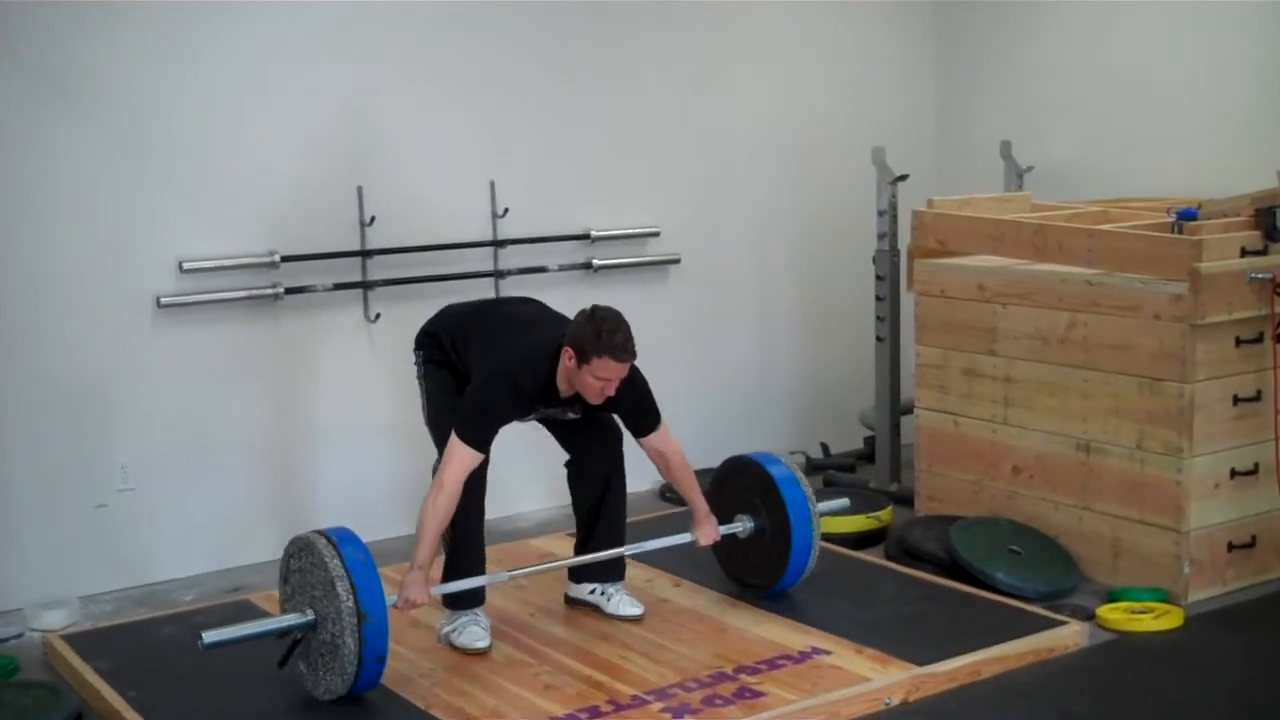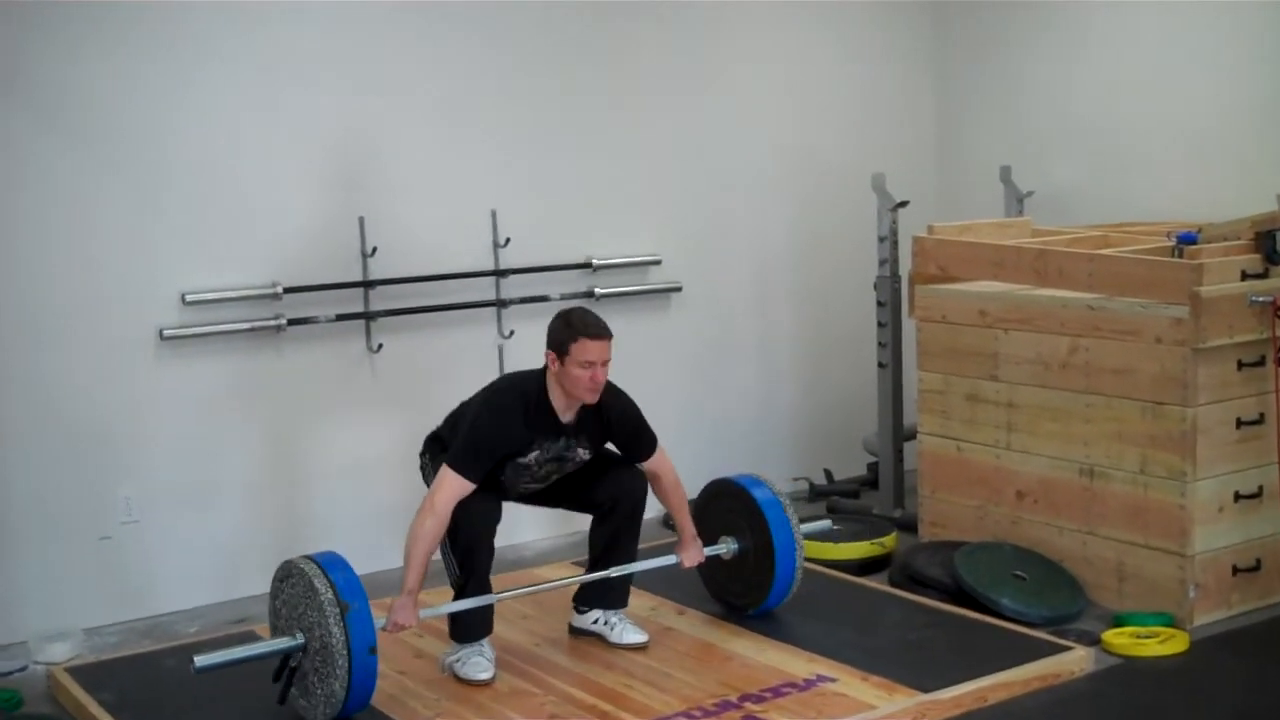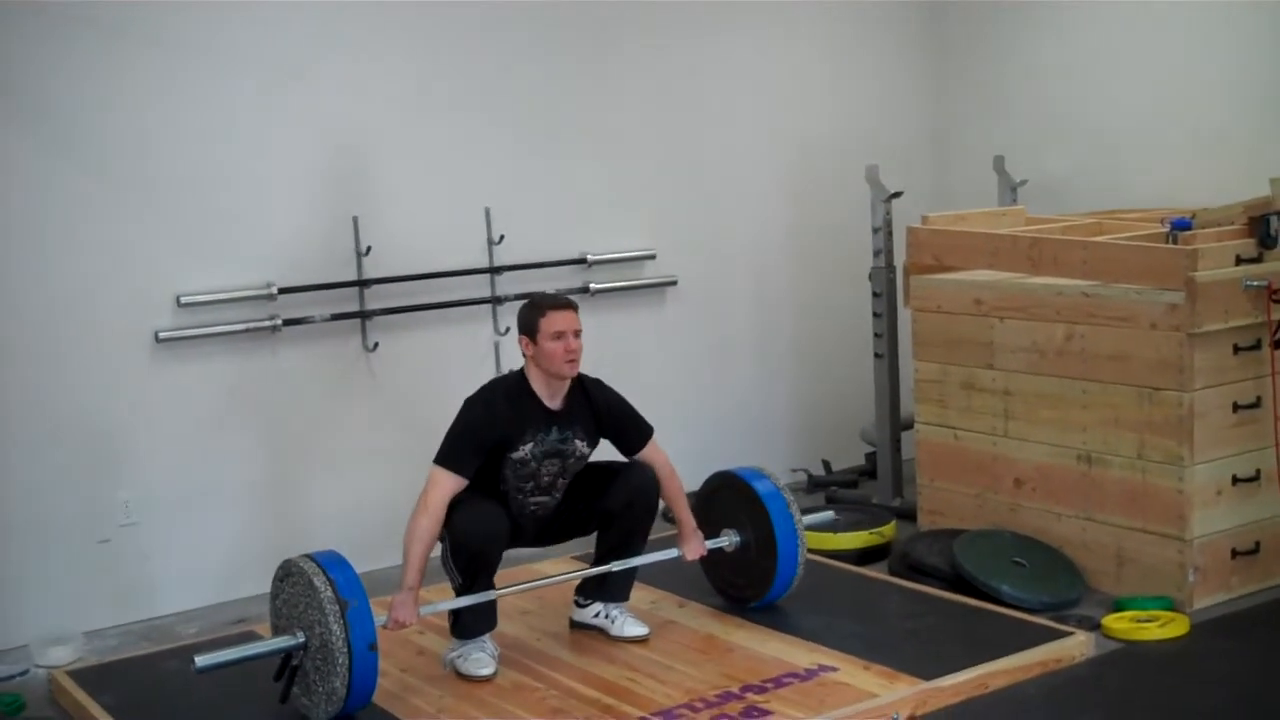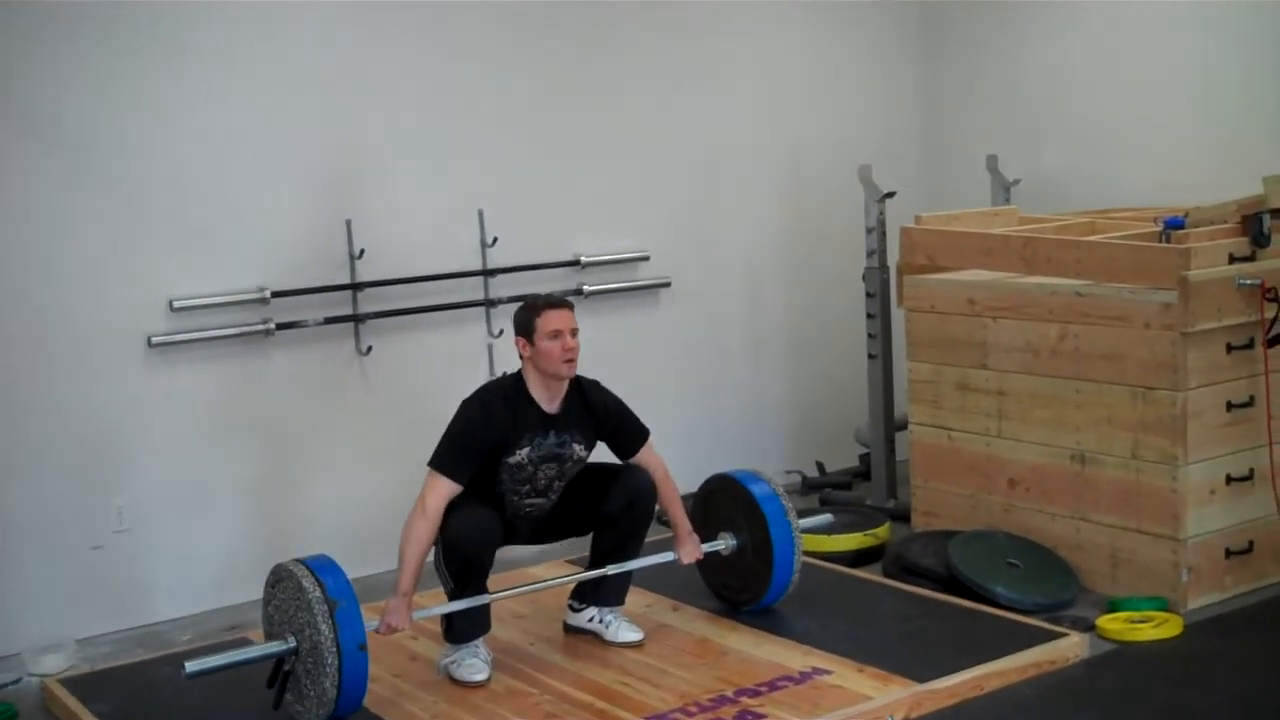
dt=0.4s
person 1, frame 1
left shoulder: (620, 377)
right shoulder: (509, 377)
left elbow: (663, 447)
right elbow: (451, 476)
left wrist: (702, 515)
right wrist: (418, 573)
right hip: (447, 358)
left knee: (602, 444)
right knee: (470, 471)
left ankle: (593, 579)
right ankle: (463, 608)
person 1, frame 2
left shoulder: (611, 405)
right shoulder: (504, 407)
left elbow: (660, 471)
right elbow: (440, 502)
left wrist: (688, 537)
right wrist: (408, 596)
right hip: (459, 478)
left knee: (629, 486)
right knee: (473, 515)
left ankle: (595, 609)
right ankle: (469, 639)
person 1, frame 3
left shoulder: (596, 398)
right shoulder: (491, 407)
left elbow: (657, 462)
right elbow: (434, 497)
left wrist: (688, 530)
right wrist: (408, 592)
left hip: (553, 508)
right hip: (492, 513)
left knee: (640, 485)
right knee: (478, 528)
left ankle: (597, 602)
right ankle: (471, 635)
person 1, frame 4
left shoulder: (594, 401)
right shoulder: (488, 409)
left elbow: (652, 465)
right elbow: (432, 502)
left wrist: (684, 533)
right wrist: (402, 597)
left hip: (548, 507)
right hip: (486, 510)
left knee: (636, 488)
right knee: (467, 530)
left ankle: (592, 607)
right ankle: (464, 640)
